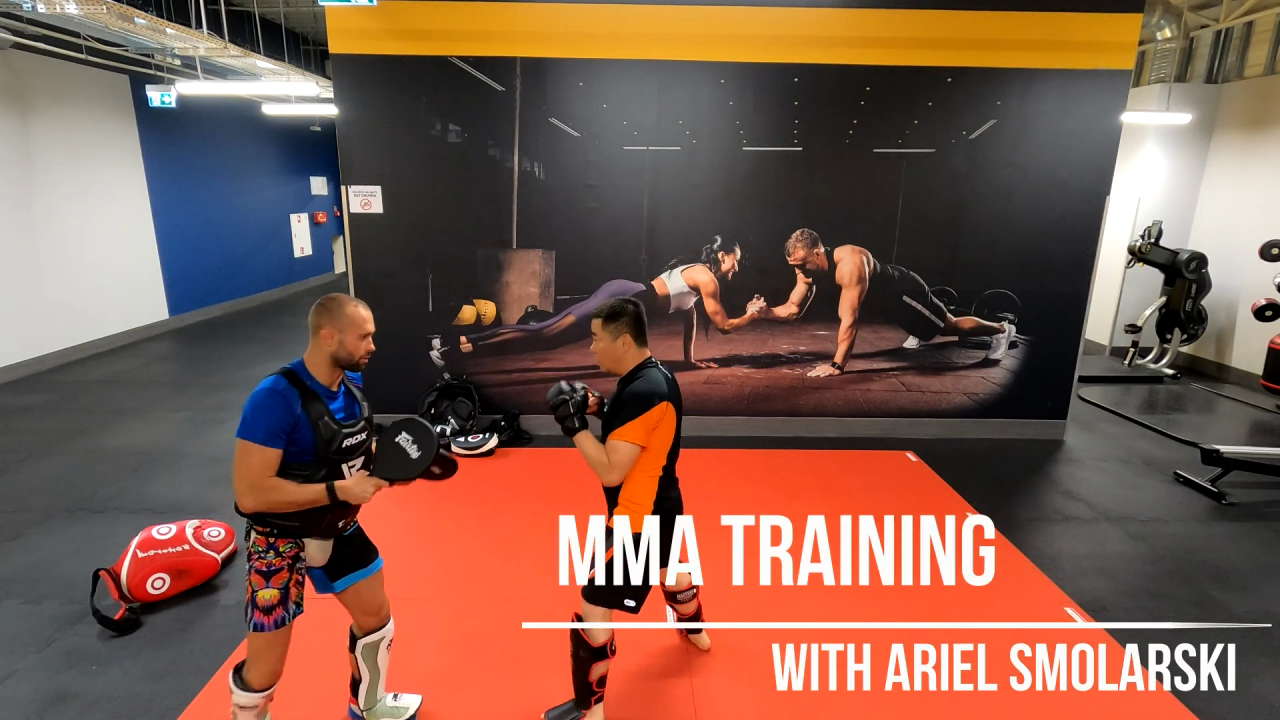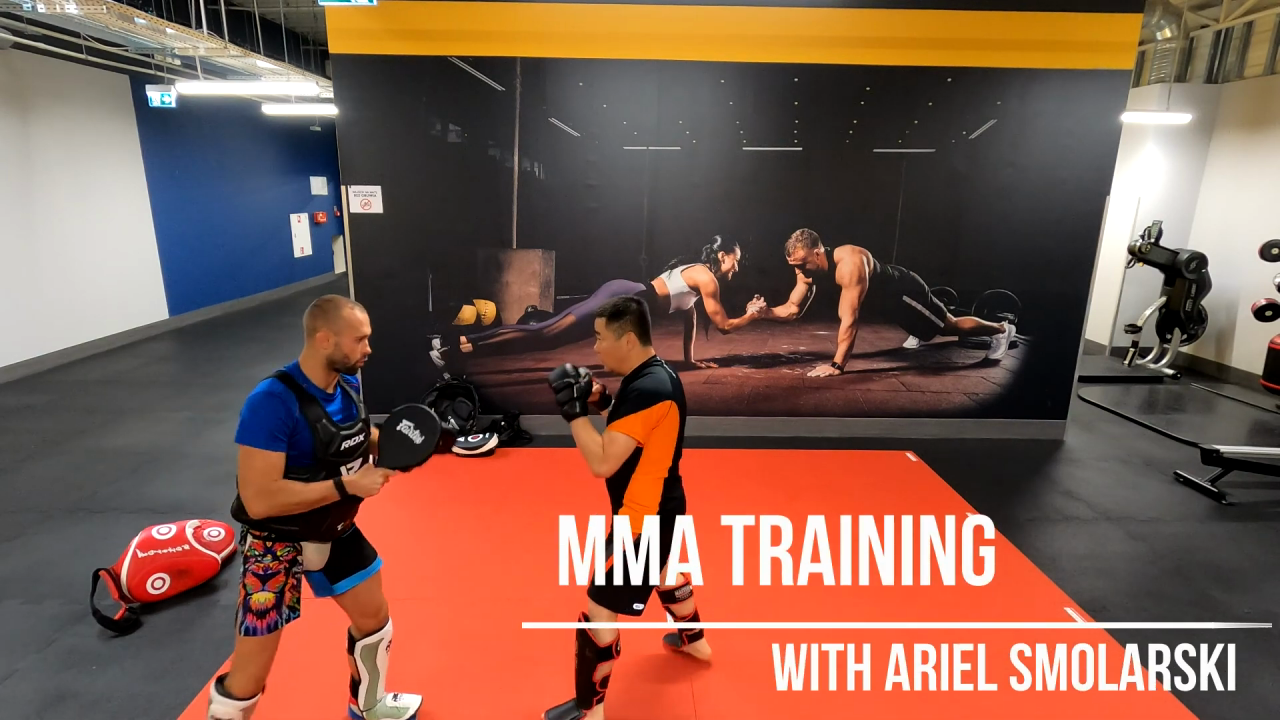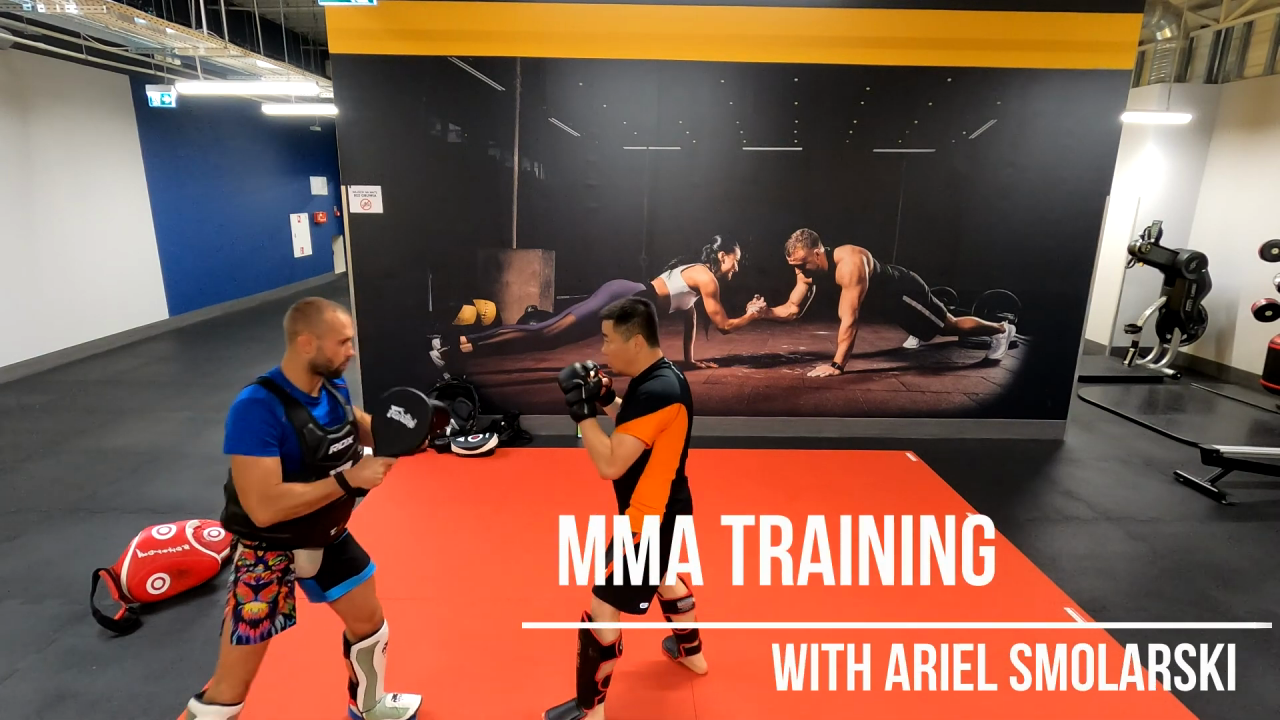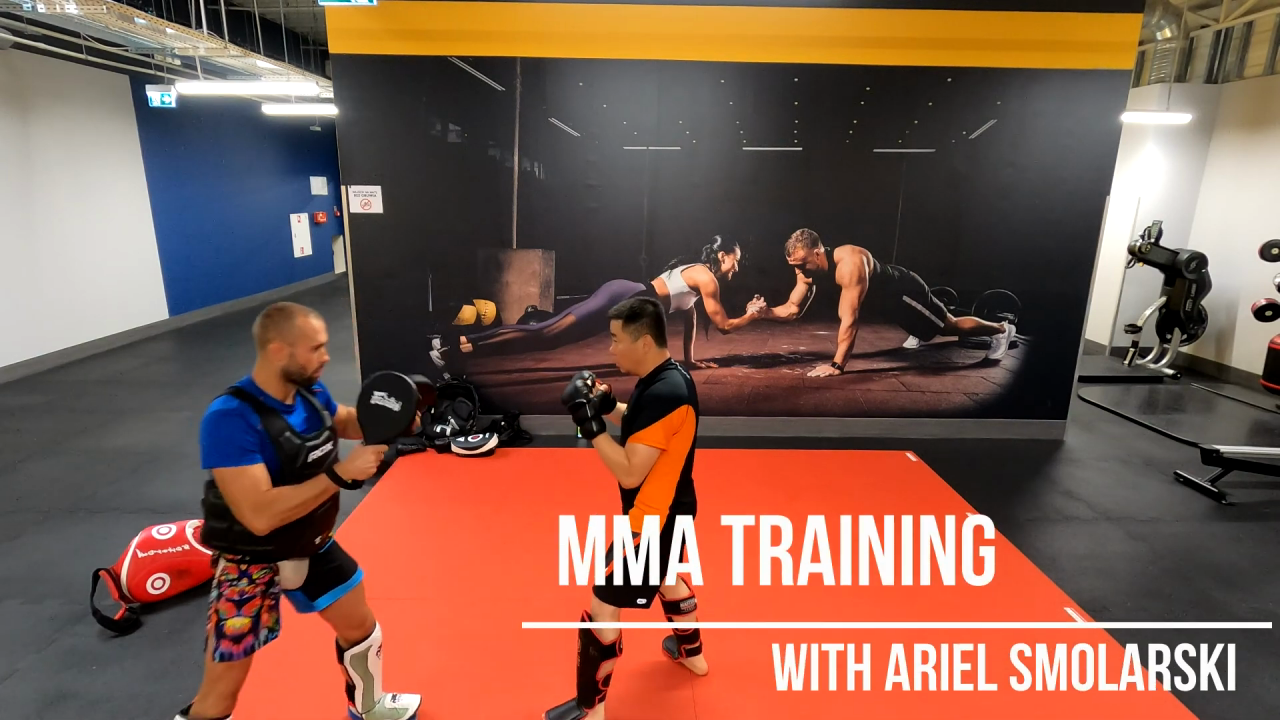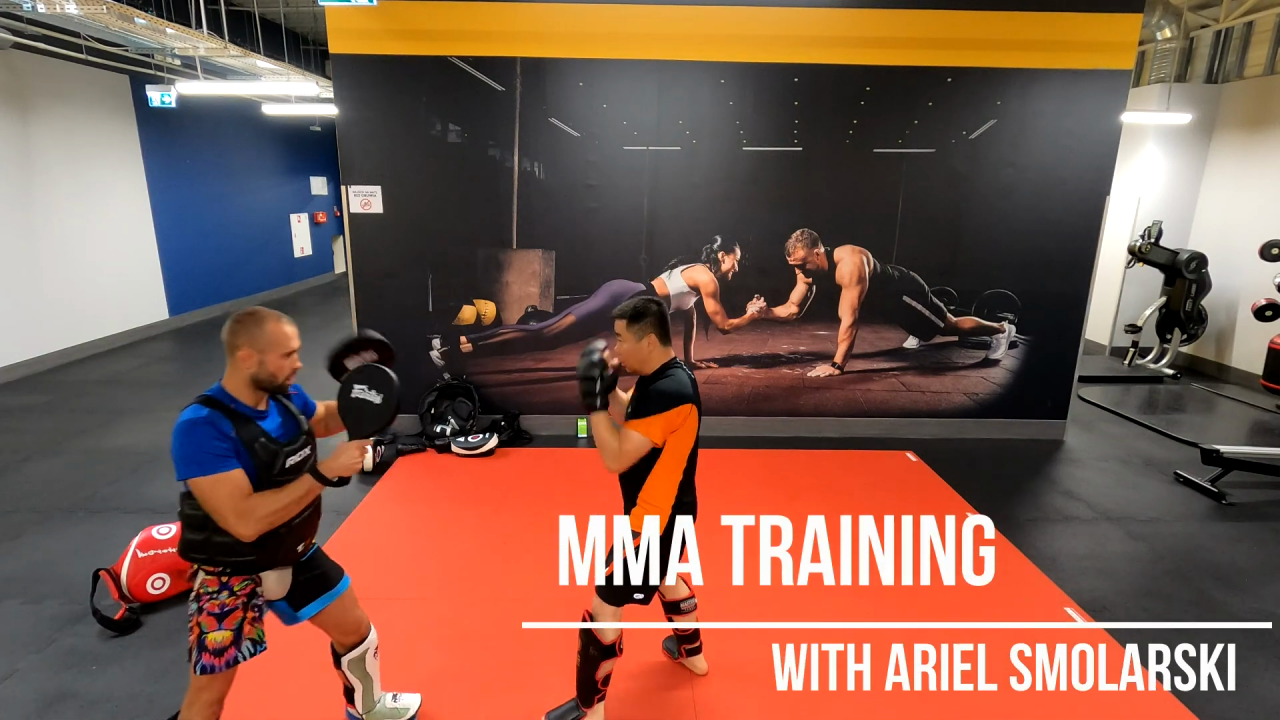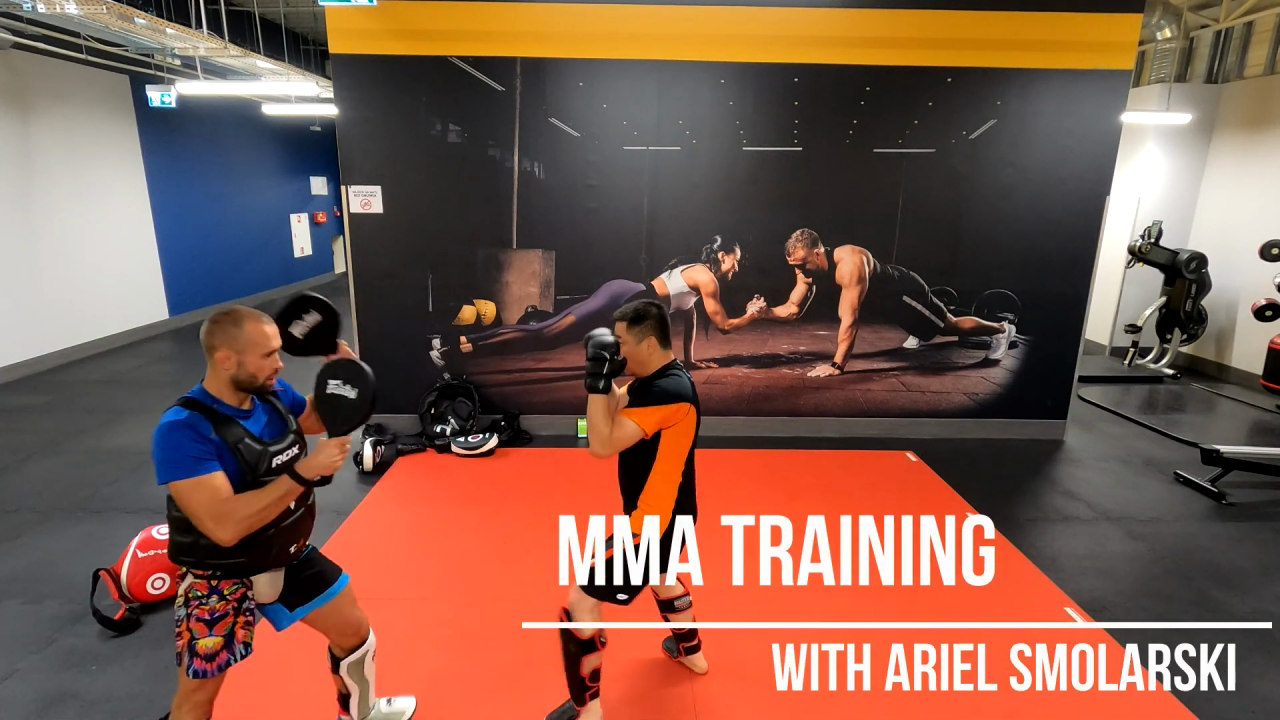
dt=0.1s
person 1, frame 1
left shoulder: (643, 392)
right shoulder: (653, 377)
left elbow: (611, 472)
left wrist: (573, 423)
right wrist: (599, 412)
left hip: (639, 518)
right hip: (660, 508)
left knee: (593, 609)
right knee: (668, 570)
right ankle: (696, 632)
person 1, frame 2
left shoulder: (647, 389)
right shoulder: (656, 375)
left elbow: (602, 463)
left wrist: (574, 409)
right wrist: (603, 403)
left hip: (643, 518)
right hip: (663, 508)
left knee: (599, 610)
right knee: (664, 571)
right ankle: (694, 639)
person 1, frame 3
left shoulder: (656, 392)
right shoulder: (661, 377)
left elbow: (610, 465)
right elbow: (634, 424)
left wrist: (581, 409)
right wrist: (607, 398)
left hip: (651, 519)
right hip: (666, 511)
left knee: (603, 608)
right knee: (664, 577)
right ankle: (690, 651)
person 1, frame 4
left shoulder: (664, 394)
right shoulder: (667, 377)
left elbow: (629, 474)
right elbow: (639, 424)
left wrist: (591, 423)
right wrist: (608, 404)
left hip: (654, 519)
right hip: (670, 511)
left knee: (603, 608)
right knee: (665, 577)
right ankle: (691, 651)
person 1, frame 5
left shoulder: (669, 392)
right shoulder: (663, 375)
left elbow: (614, 459)
right elbow: (626, 413)
left wrist: (594, 393)
right wrist: (606, 384)
left hip: (654, 518)
right hip: (670, 511)
left knee: (602, 607)
right knee: (666, 577)
right ankle: (691, 651)
person 1, frame 6
left shoulder: (668, 391)
right shoulder: (660, 376)
left elbow: (602, 444)
right elbow: (619, 409)
left wrist: (597, 380)
right wrist: (607, 378)
left hip: (653, 519)
right hip: (669, 511)
left knee: (582, 604)
right knee: (660, 576)
right ankle: (690, 650)
person 2, frame 1
left shoulder: (349, 382)
right shoulder: (274, 399)
right elbow: (249, 493)
right wrist: (338, 490)
left hip: (337, 530)
right hip: (279, 542)
left knee: (375, 615)
right knee: (265, 666)
person 2, frame 2
left shoulder: (346, 384)
right shoulder: (272, 402)
right elbow: (260, 500)
right wrist: (347, 485)
left hip: (335, 532)
right hip: (276, 545)
left knee: (374, 617)
right knee: (250, 673)
person 2, frame 3
left shoulder: (331, 386)
right shoulder: (255, 408)
left elbow: (357, 426)
right elbow: (264, 508)
right wrist: (349, 480)
left hip: (326, 537)
right hip: (268, 552)
left knee: (369, 621)
right knee: (234, 679)
person 2, frame 4
left shoulder: (309, 391)
right shoulder: (229, 418)
left elbow: (346, 423)
right elbow: (260, 516)
right wrist: (341, 475)
left hip: (310, 548)
right hip: (250, 567)
left knee: (360, 626)
person 2, frame 5
left shoulder: (283, 394)
right shoulder: (201, 428)
left elbow: (327, 421)
right elbow: (247, 522)
right wrist: (326, 471)
left hip: (294, 556)
right hip: (230, 576)
left knee: (355, 629)
person 2, frame 6
left shoulder: (271, 393)
right shoulder: (181, 430)
left elbow: (316, 419)
right elbow: (226, 526)
right wrist: (304, 472)
left hip: (289, 557)
right hip: (221, 579)
left knee: (354, 630)
person 3, frame 1
left shoulder: (694, 272)
right shoulder: (707, 278)
left elbow: (690, 316)
right elbow: (724, 325)
left wrist: (690, 359)
right wrist: (751, 314)
left hip: (621, 296)
right hip: (622, 300)
left knee: (545, 333)
right knee: (545, 336)
left ankle: (459, 343)
right ankle: (458, 347)
person 3, frame 2
left shoulder: (694, 272)
right shoulder: (707, 278)
left elbow: (689, 317)
right elbow: (723, 325)
left wrist: (690, 359)
right wrist: (751, 314)
left hip: (621, 295)
right hip: (623, 300)
left knee: (545, 333)
right knee: (546, 336)
left ankle: (461, 342)
right ankle: (457, 347)
person 3, frame 3
left shoulder: (694, 272)
right shoulder: (707, 278)
left elbow: (689, 316)
right elbow: (723, 325)
left wrist: (689, 359)
right wrist: (751, 315)
left hip: (621, 296)
right hip: (622, 300)
left knee: (544, 333)
right knee: (545, 336)
left ankle: (459, 343)
right ankle: (458, 347)
person 3, frame 4
left shoulder: (694, 271)
right shoulder: (706, 278)
left elbow: (689, 317)
right elbow: (724, 325)
left wrist: (690, 359)
right wrist: (751, 314)
left hip: (621, 295)
right hip: (623, 299)
left knee: (545, 332)
right knee: (546, 336)
left ankle: (460, 343)
right ankle: (459, 347)
person 3, frame 5
left shoulder: (695, 272)
right shoulder: (707, 278)
left elbow: (689, 316)
right elbow: (724, 325)
left wrist: (689, 358)
right wrist: (751, 315)
left hip: (622, 296)
right hip: (623, 300)
left knee: (544, 333)
right knee: (545, 336)
left ankle: (459, 342)
right ankle: (457, 347)
person 3, frame 6
left shoulder: (695, 271)
right shoulder: (707, 278)
left elbow: (689, 316)
right elbow: (724, 325)
left wrist: (689, 358)
right wrist: (751, 314)
left hip: (622, 295)
right hip: (624, 300)
left knee: (544, 333)
right knee: (546, 336)
left ankle: (460, 342)
right ankle: (458, 347)
person 4, frame 1
left shoulder: (849, 264)
right shoulder: (808, 267)
left elbow: (849, 319)
right elbow: (793, 309)
left wrist: (837, 365)
right wrist: (764, 313)
left hip: (904, 290)
right hip: (886, 293)
left knee: (949, 326)
left ankle: (1001, 330)
right ankle: (919, 334)
person 4, frame 2
left shoulder: (849, 264)
right shoulder: (808, 267)
left elbow: (849, 319)
right elbow: (793, 309)
left wrist: (837, 365)
right wrist: (764, 312)
left hip: (904, 290)
right hip: (885, 293)
left knee: (949, 326)
left ankle: (1001, 330)
right ankle: (918, 334)
person 4, frame 3
left shoulder: (849, 264)
right shoulder: (808, 267)
left elbow: (849, 319)
right elbow: (793, 309)
left wrist: (837, 365)
right wrist: (764, 313)
left hip: (904, 290)
right hip: (886, 294)
left knee: (949, 326)
left ankle: (1001, 330)
right ankle: (918, 335)
person 4, frame 4
left shoulder: (850, 264)
right shoulder: (808, 267)
left elbow: (849, 319)
right elbow: (793, 309)
left wrist: (837, 365)
right wrist: (764, 313)
left hip: (904, 290)
right hip: (886, 293)
left knee: (949, 327)
left ankle: (1001, 330)
right ankle: (918, 335)
person 4, frame 5
left shoulder: (849, 264)
right shoulder: (808, 268)
left elbow: (849, 319)
right elbow: (793, 309)
left wrist: (837, 365)
right wrist: (764, 312)
left hip: (904, 290)
right hip: (886, 294)
left knee: (949, 326)
left ankle: (1001, 330)
right ankle: (919, 333)
person 4, frame 6
left shoulder: (850, 264)
right shoulder: (808, 269)
left elbow: (849, 319)
right elbow: (793, 309)
left wrist: (837, 365)
right wrist: (764, 312)
left hip: (904, 290)
right hip: (887, 293)
left knee: (949, 326)
left ankle: (1001, 330)
right ankle: (919, 333)
